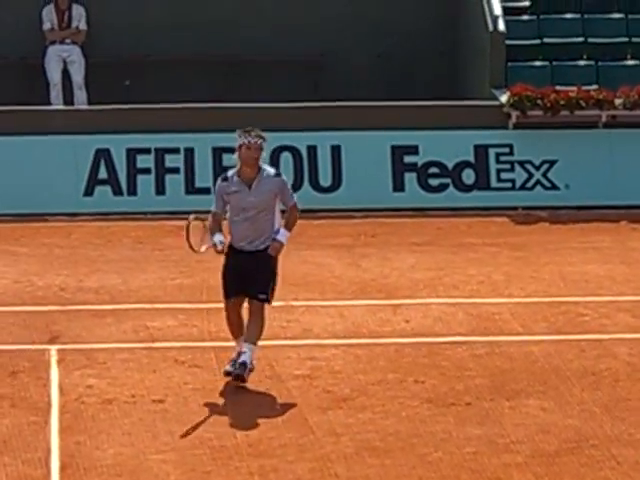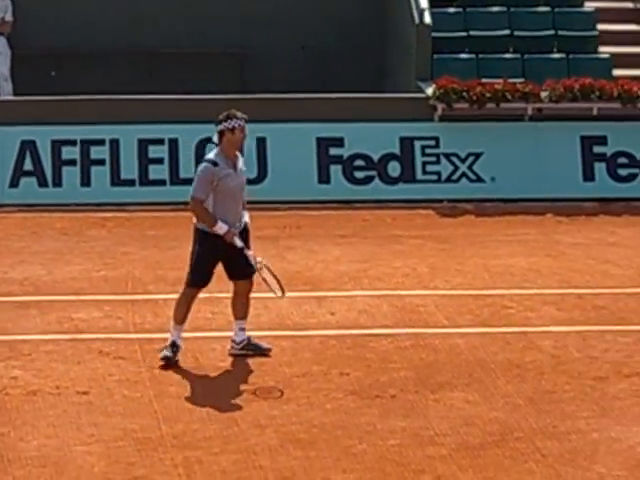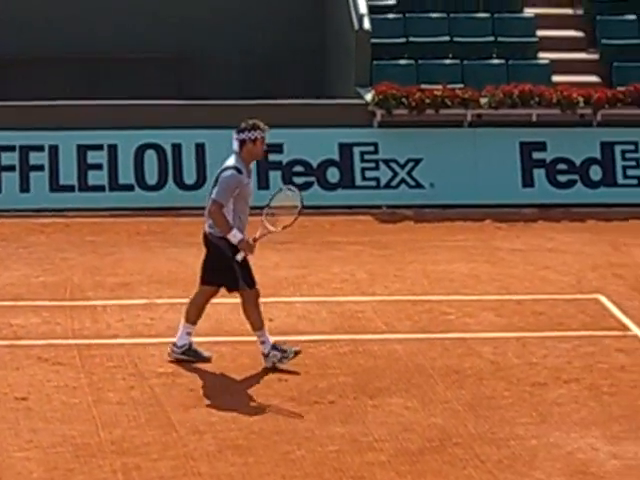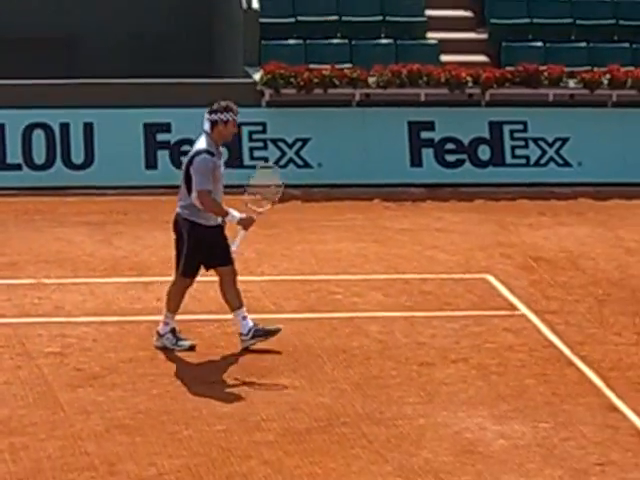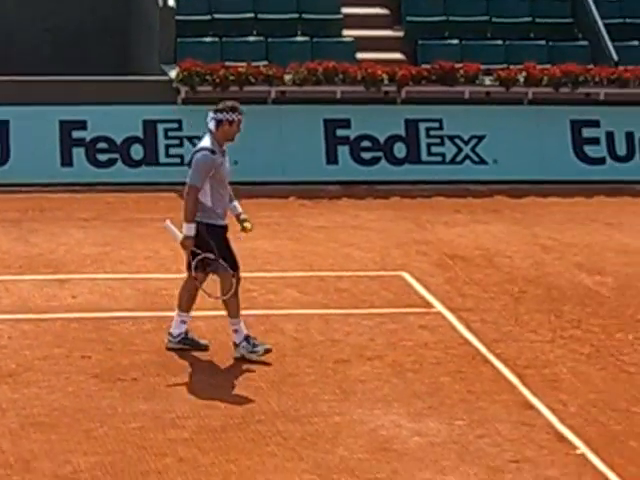
dt=0.5s
person 1, frame 1
left shoulder: (276, 179)
right shoulder: (225, 183)
left elbow: (293, 210)
right elbow: (217, 216)
left wrist: (281, 239)
right wrist: (217, 237)
left hip: (264, 251)
right hip: (236, 250)
left knee: (256, 307)
right knee: (232, 306)
left ankle: (245, 362)
right ankle: (242, 354)
person 1, frame 2
left shoulder: (238, 160)
right shoulder: (210, 167)
right elbow: (196, 206)
left wrist: (244, 220)
right wrist: (223, 229)
left hip: (234, 234)
right hip: (210, 236)
left knee: (244, 284)
right knee: (192, 290)
left ankle: (240, 340)
right ankle: (173, 342)
person 1, frame 3
left shoulder: (242, 168)
right shoulder: (233, 173)
right elbow: (214, 210)
left wrist: (237, 238)
right wrist: (238, 239)
left hip: (224, 240)
right hip: (223, 241)
left knee: (207, 291)
right knee: (250, 293)
left ankle: (181, 344)
right ankle: (268, 350)
person 1, frame 4
left shoulder: (212, 150)
right shoulder: (204, 156)
right elbow: (205, 200)
right wrist: (236, 216)
left hip: (211, 225)
right hip: (192, 225)
left knee: (228, 274)
right knee: (185, 279)
left ankle: (247, 330)
right ankle: (165, 332)
person 1, frame 5
left shoulder: (219, 149)
right shoulder: (206, 154)
right elbow: (190, 194)
left wrist: (238, 212)
right wrist: (188, 232)
left hip: (213, 225)
right hip: (206, 227)
left knee: (196, 278)
right knee: (230, 279)
left ankle: (177, 333)
right ankle: (240, 340)
